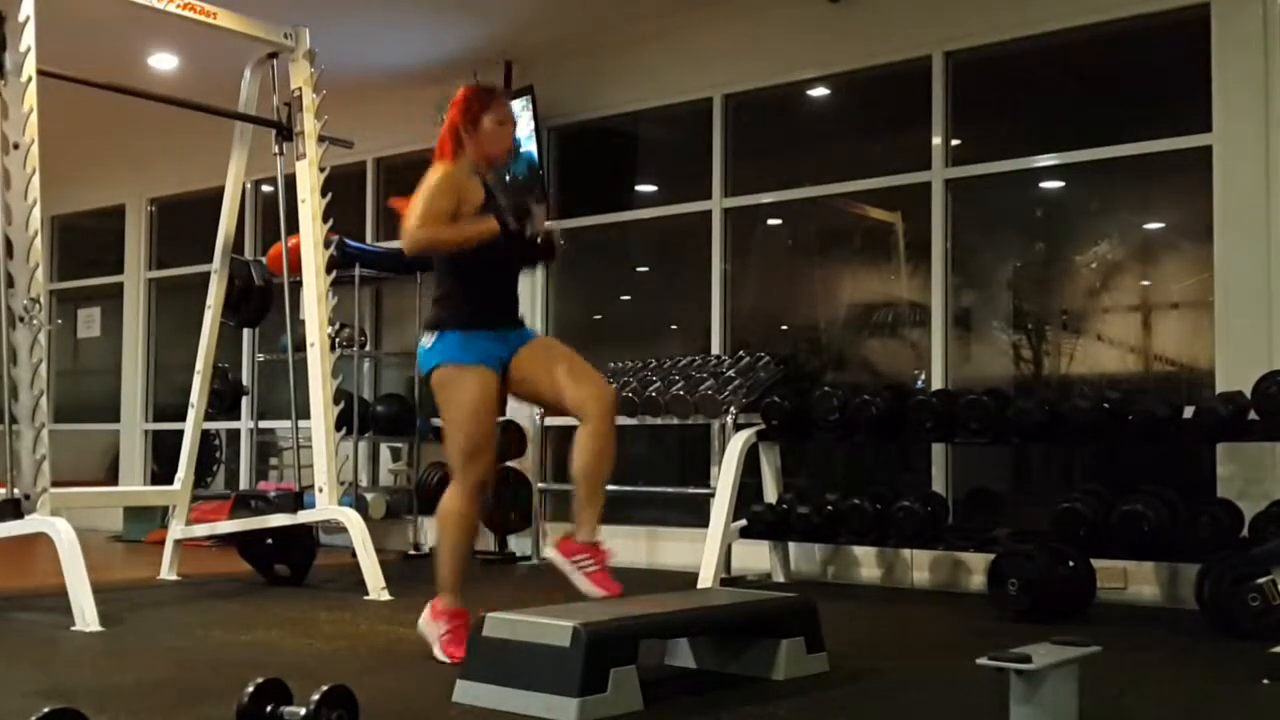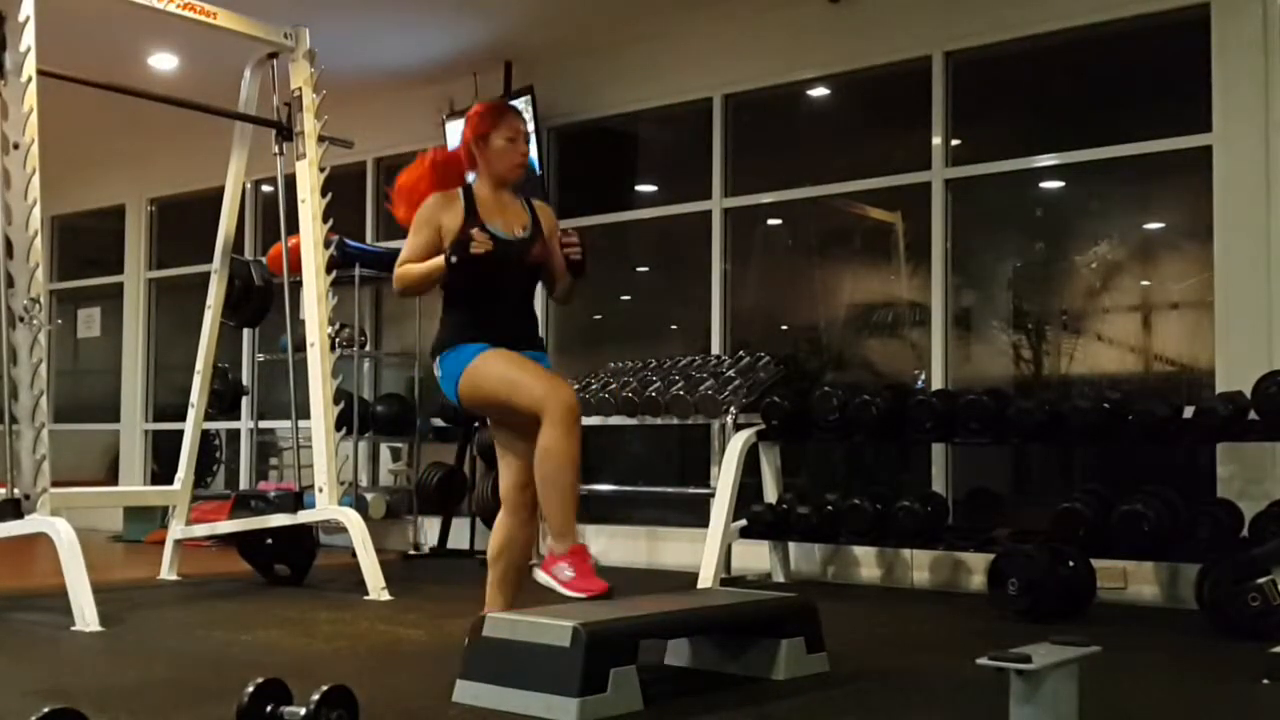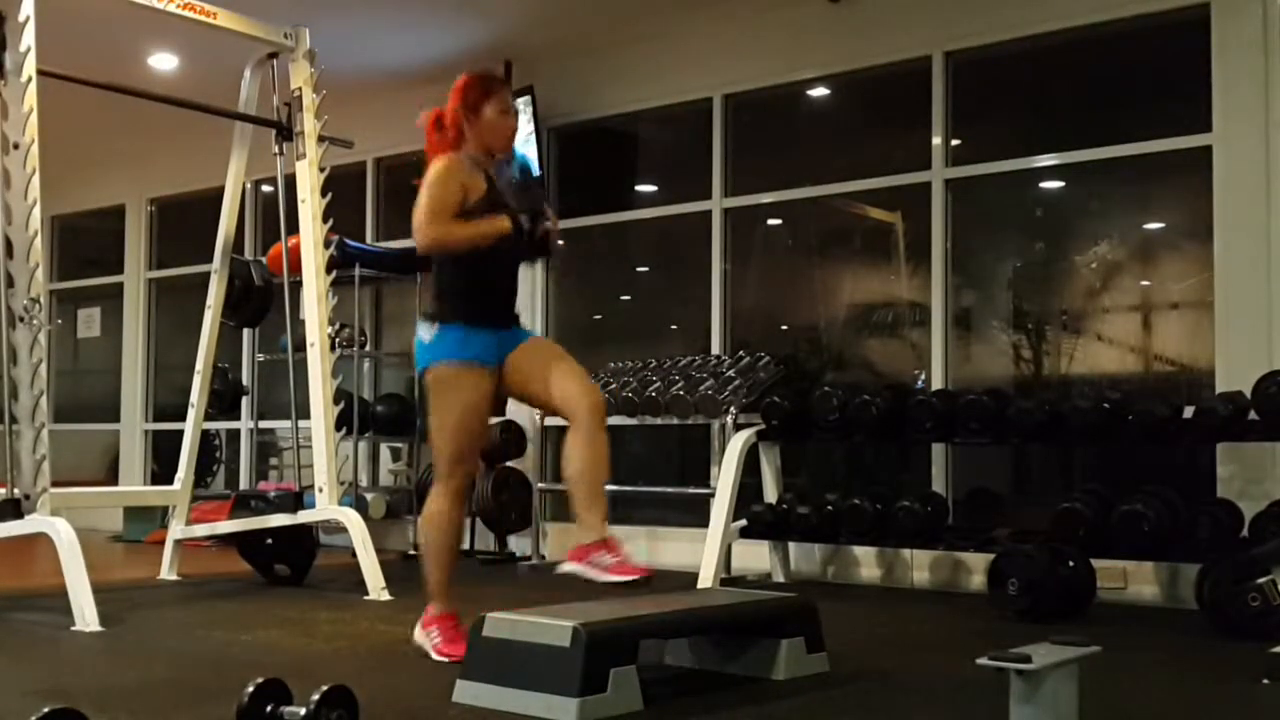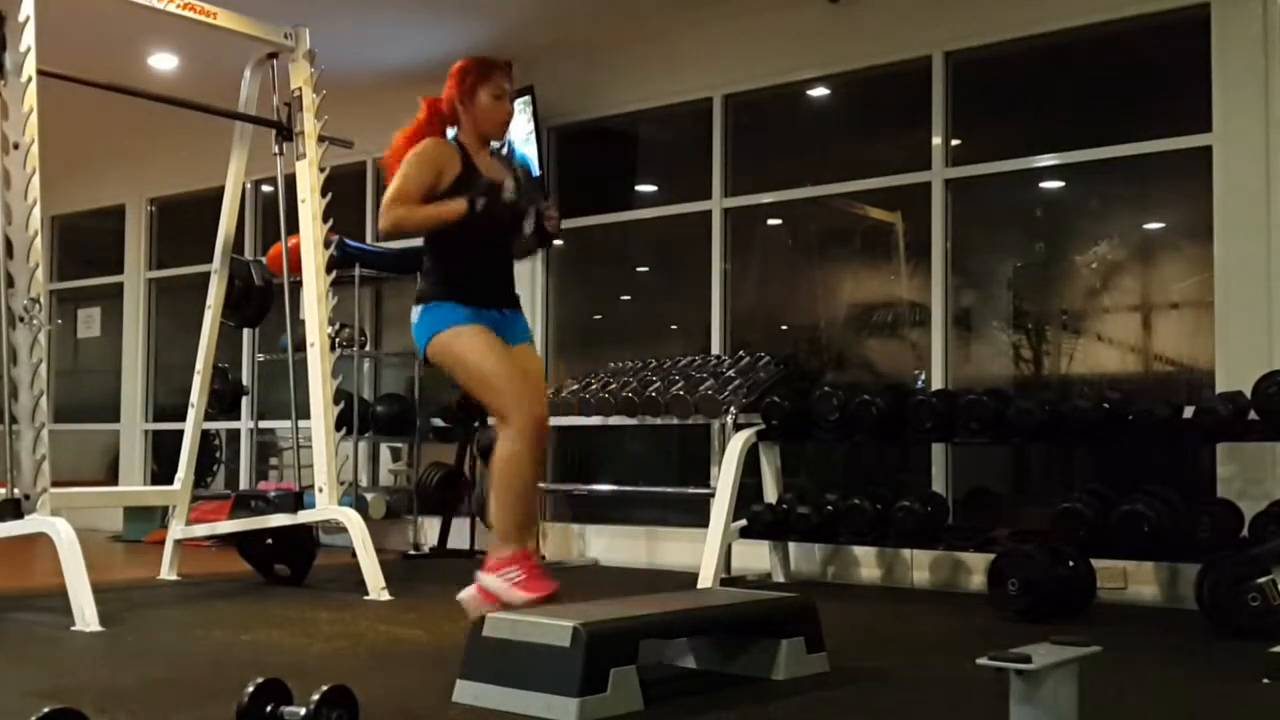
dt=0.3s
person 1, frame 1
left shoulder: (503, 192)
right shoulder: (452, 176)
right elbow: (414, 238)
left wrist: (532, 249)
right wrist: (498, 226)
left hip: (509, 334)
right hip: (460, 339)
left knee: (599, 401)
right knee: (473, 475)
left ankle: (582, 544)
right ankle: (447, 609)
person 1, frame 2
left shoulder: (539, 214)
right shoulder: (444, 204)
left elbow: (560, 293)
right elbow: (401, 279)
left wrist: (571, 266)
right wrist: (452, 259)
left hip: (525, 352)
right hip: (467, 352)
left knee: (521, 499)
right knee: (562, 402)
right ankle: (565, 552)
person 1, frame 3
left shoulder: (493, 179)
right shoulder: (451, 168)
right elbow: (427, 237)
left wrist: (533, 238)
right wrist: (509, 222)
left hip: (506, 333)
right hip: (455, 335)
left knee: (587, 404)
right knee: (455, 476)
left ankle: (590, 543)
right ankle: (437, 616)
person 1, frame 4
left shoulder: (500, 168)
right shoulder: (434, 154)
right elbow: (388, 219)
left wrist: (534, 231)
right wrist: (470, 205)
left hip: (503, 311)
right hip: (448, 311)
left knee: (531, 433)
right knee: (526, 414)
left ankle: (498, 578)
right ankle: (507, 557)
